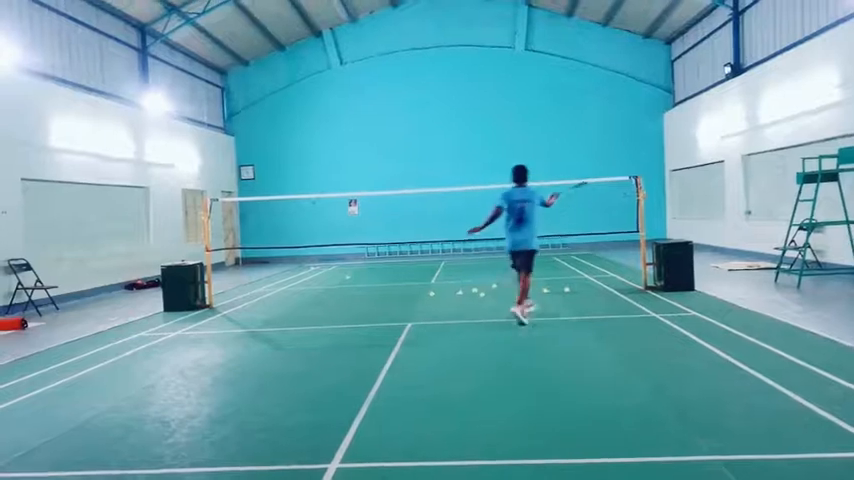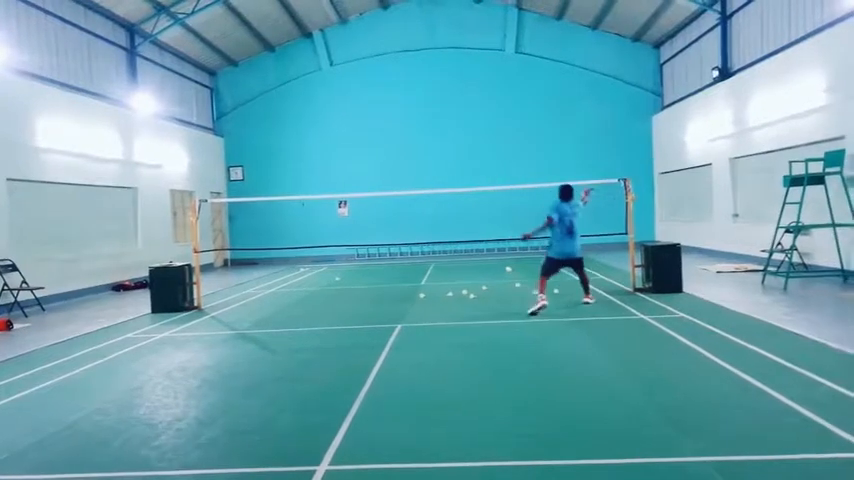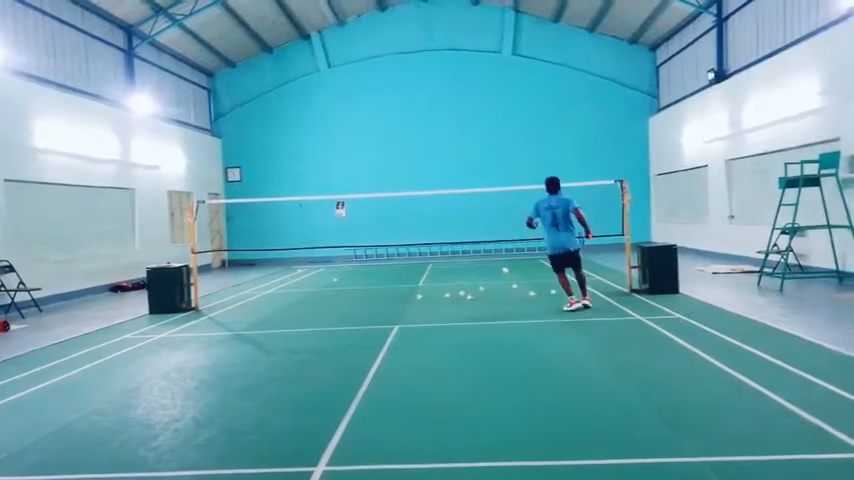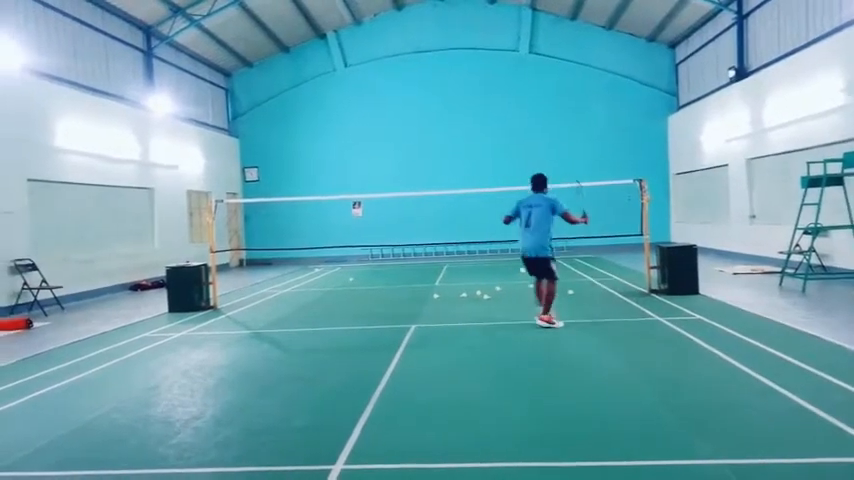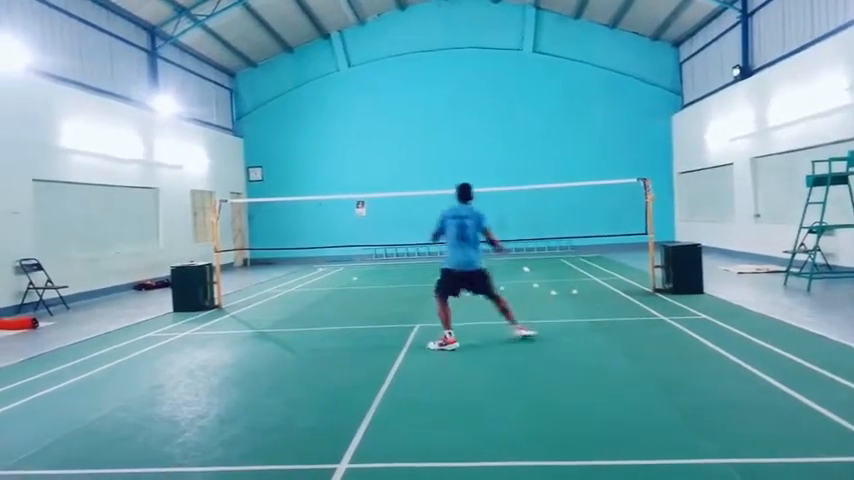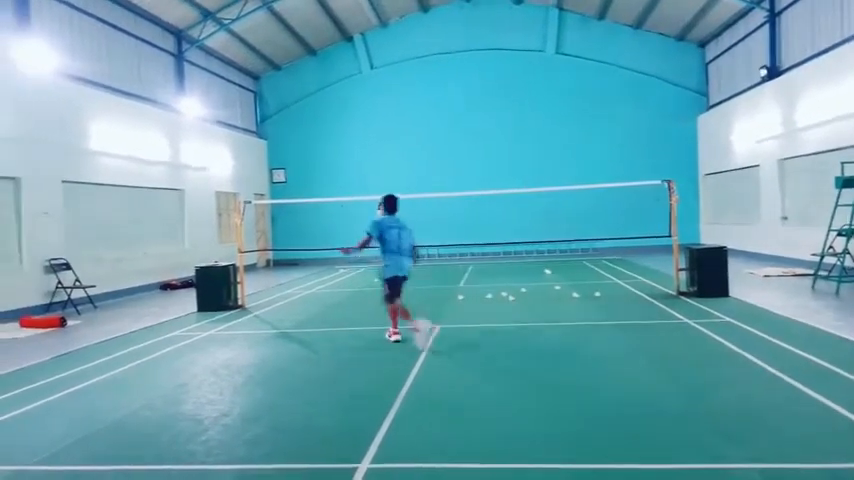
dt=0.5s
person 1, frame 1
left shoulder: (507, 195)
right shoulder: (534, 194)
left elbow: (497, 213)
right elbow: (548, 204)
left wrist: (481, 227)
right wrist: (553, 199)
left hip: (513, 242)
right hip: (529, 242)
left knee: (521, 272)
right knee: (525, 274)
left ankle: (525, 302)
right ankle: (520, 306)
person 1, frame 2
left shoulder: (556, 207)
right shoulder: (575, 207)
left elbow: (549, 222)
right elbow: (583, 202)
left wrist: (533, 233)
right wrist: (586, 195)
left hip: (557, 252)
right hip: (574, 251)
left knee: (544, 276)
right knee: (581, 271)
left ankle: (541, 298)
right ankle: (587, 296)
person 1, frame 3
left shoulder: (539, 204)
right shoulder: (567, 201)
left elbow: (529, 222)
right elbow: (579, 215)
left wrist: (534, 225)
right wrist: (587, 231)
left hip: (553, 246)
right hip: (570, 244)
left knee: (560, 273)
right knee: (578, 270)
left ankle: (572, 300)
right ankle: (585, 298)
person 1, frame 4
left shoulder: (522, 203)
right shoulder: (551, 201)
left elbow: (506, 220)
right elbow: (570, 219)
left wrist: (517, 216)
right wrist: (583, 219)
left hip: (525, 250)
right hip: (541, 249)
left knee: (539, 278)
right knee: (552, 280)
left ankle: (542, 308)
right ankle: (544, 316)
person 1, frame 5
left shoulder: (446, 214)
right shoulder: (476, 214)
left elbow: (434, 237)
right elbow: (489, 238)
right wrist: (498, 246)
left hip: (451, 265)
right hip: (473, 265)
left knee: (441, 297)
right knee: (494, 296)
left ankle: (448, 337)
right ankle: (518, 328)
person 1, frame 6
left shoulder: (378, 223)
right shoulder: (404, 226)
left elbow: (366, 242)
right elbow: (413, 251)
left wrist: (350, 250)
left hip: (391, 268)
right hip: (405, 268)
left knee: (393, 302)
right knee: (392, 300)
left ankle: (417, 325)
right ankle: (394, 330)
